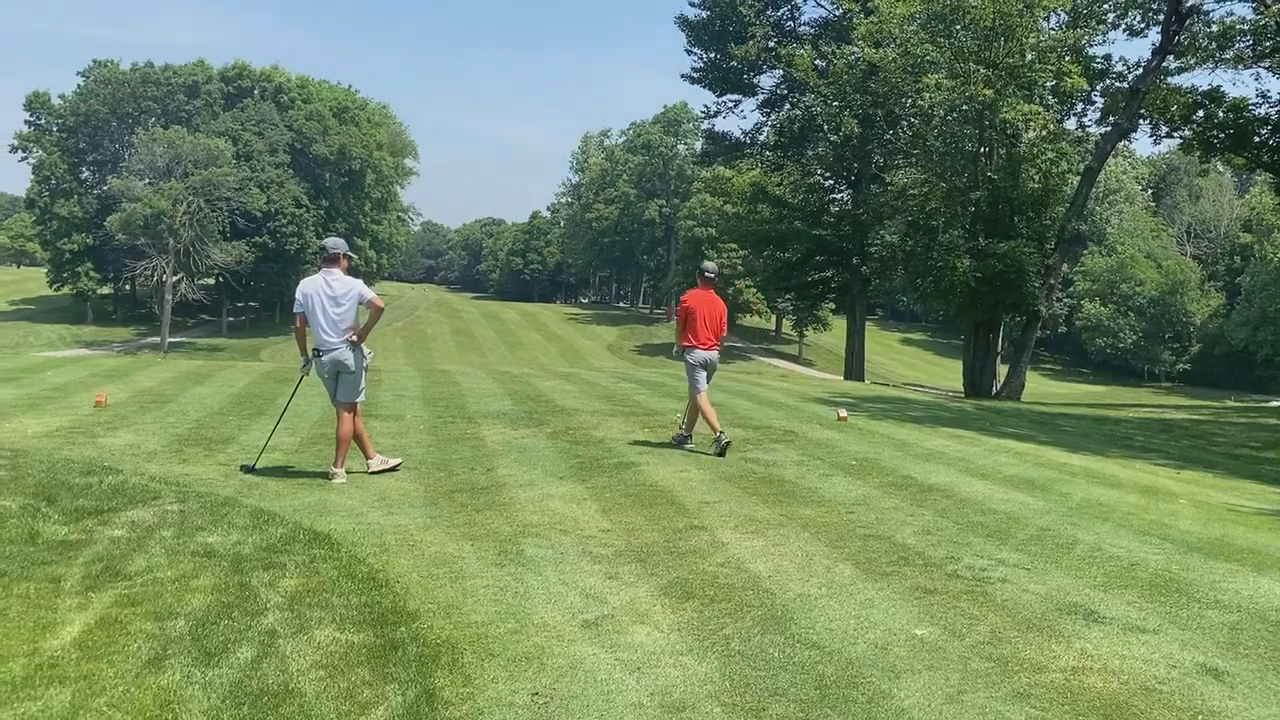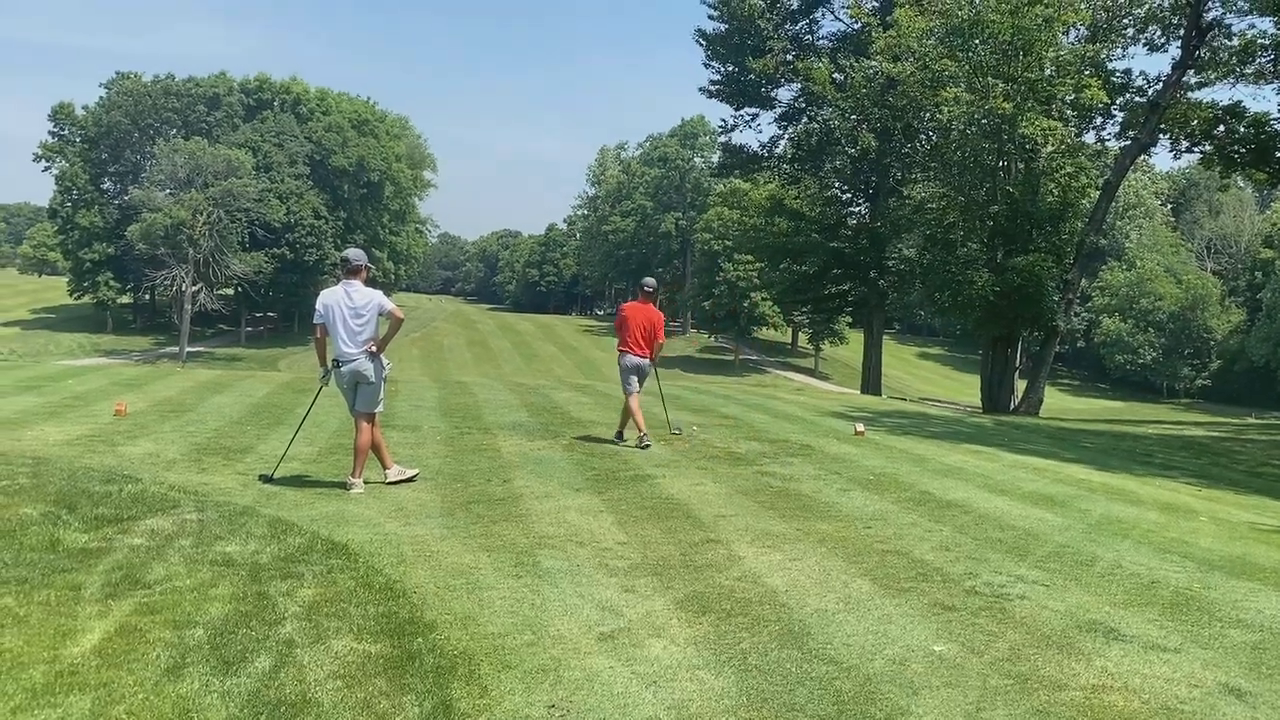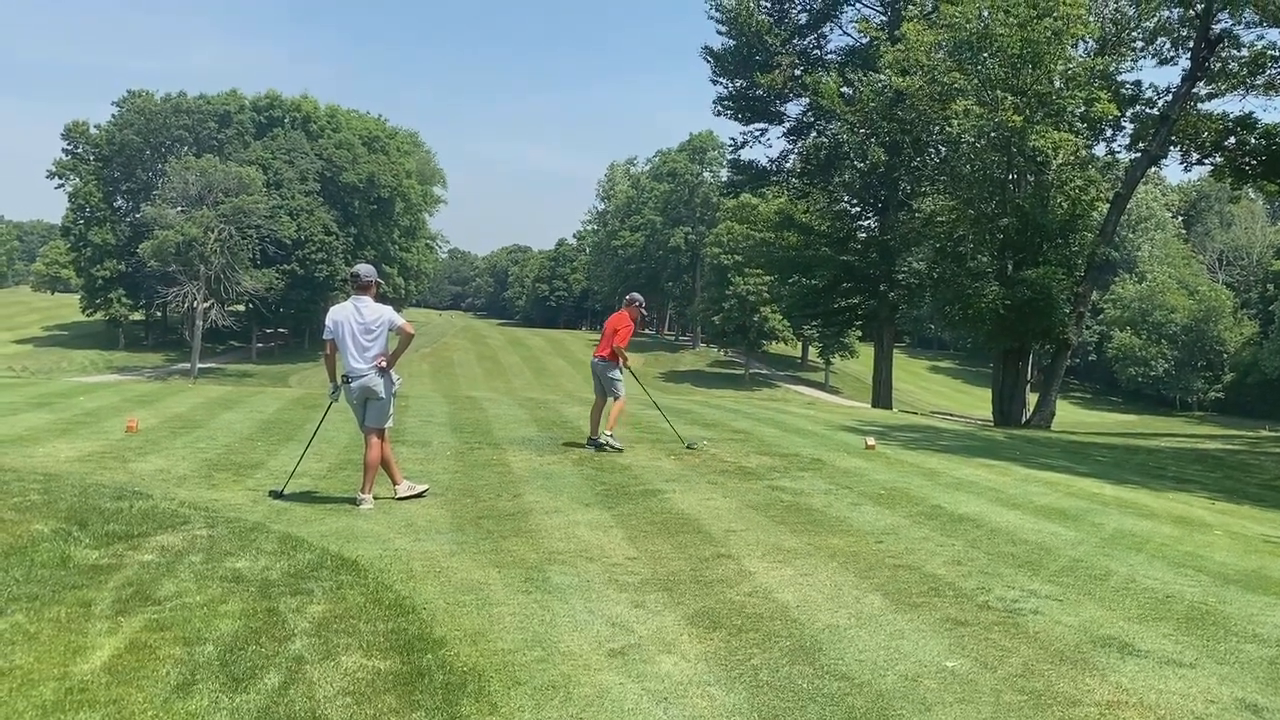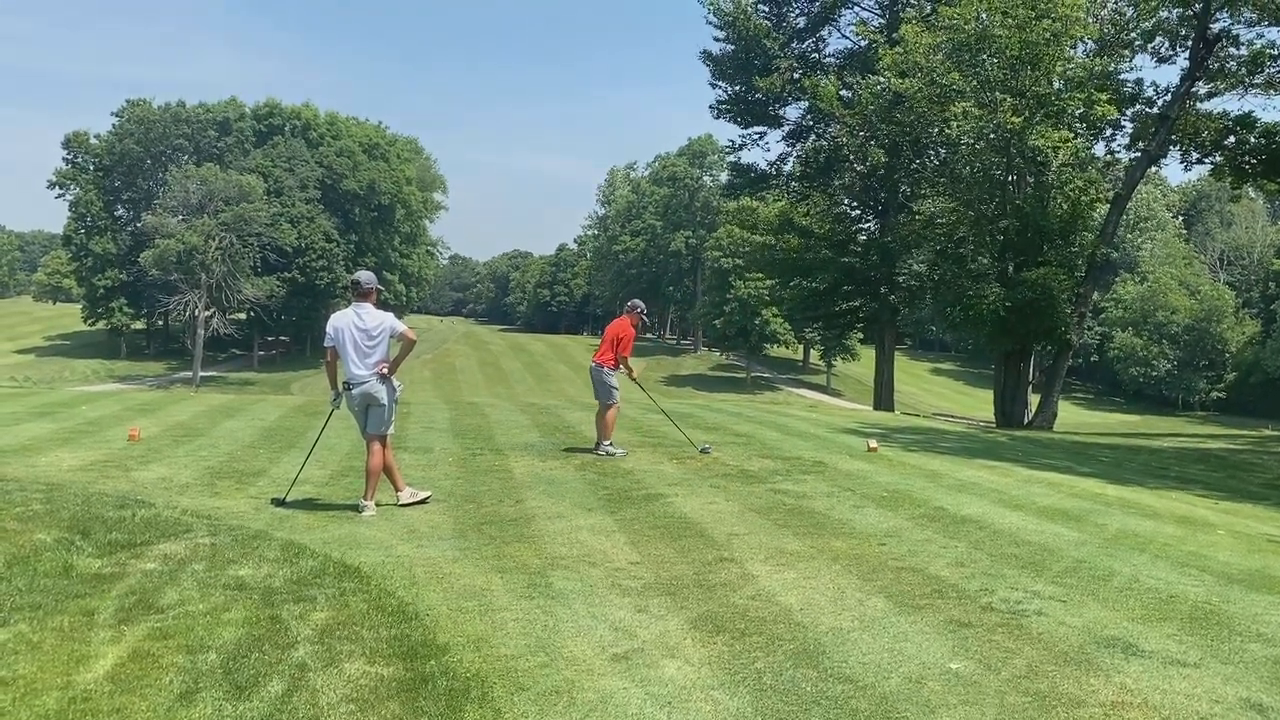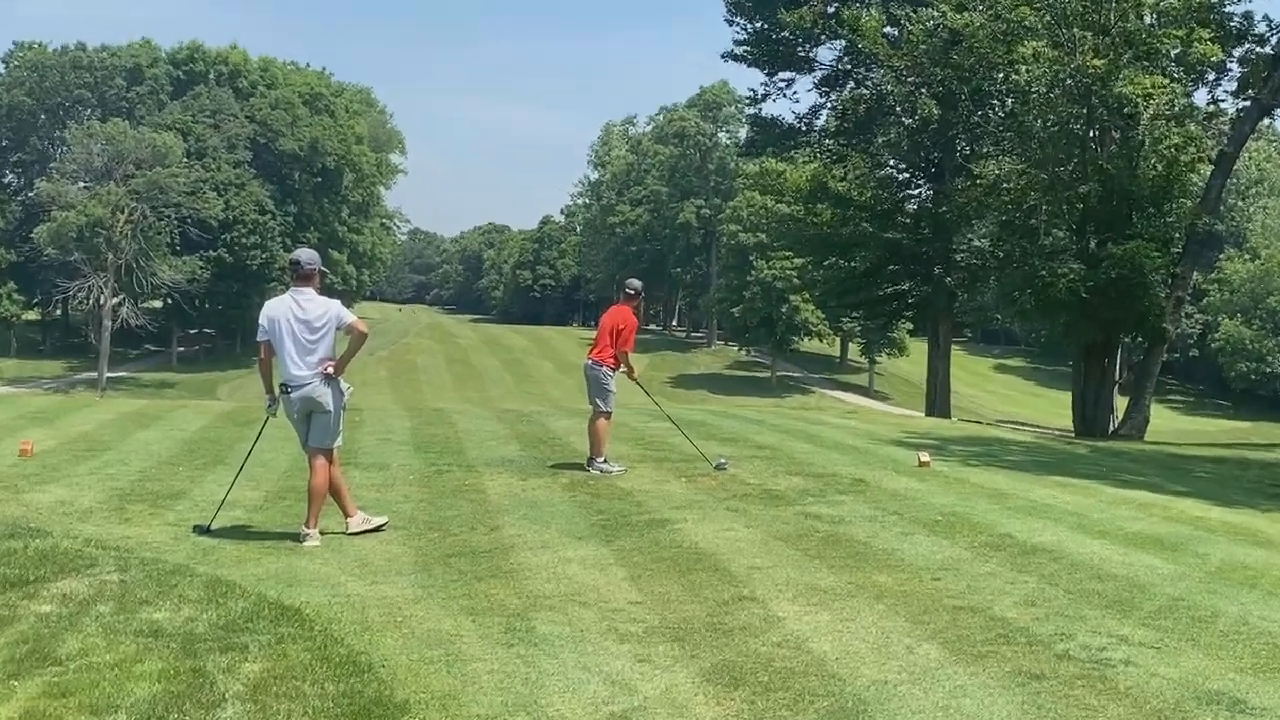
dt=1s
person 1, frame 1
left shoulder: (305, 286)
right shoulder: (352, 284)
left elbow: (299, 325)
right elbow: (379, 306)
left wrist: (304, 356)
right wrist: (363, 333)
left hip: (322, 356)
right hip: (349, 352)
left knee: (351, 409)
right knee: (347, 411)
left ankle: (373, 459)
right ankle: (337, 469)
person 1, frame 2
left shoulder: (325, 297)
right shoulder: (373, 296)
left elbow: (319, 336)
right elbow: (399, 316)
left wrist: (323, 367)
right wrist: (382, 344)
left hip: (342, 367)
right hip: (368, 363)
left knee: (370, 420)
right knee: (365, 422)
left ankle: (390, 469)
right ankle: (355, 479)
person 1, frame 3
left shoulder: (335, 312)
right shoulder: (382, 311)
left elbow: (329, 352)
right elbow: (409, 331)
left wrist: (333, 383)
right wrist: (393, 359)
left hip: (352, 382)
right hip: (378, 378)
left knee: (380, 435)
right knee: (375, 437)
left ankle: (400, 484)
right ankle: (365, 495)
person 1, frame 4
left shoulder: (336, 320)
right shoulder: (384, 318)
left elbow: (330, 359)
right elbow: (411, 338)
left wrist: (334, 390)
right wrist: (394, 366)
left hip: (353, 389)
right hip: (380, 385)
left knee: (381, 442)
right knee: (377, 444)
left ankle: (402, 491)
right ankle: (367, 501)
person 1, frame 5
left shoulder: (271, 308)
right shoulder: (329, 306)
left elbow: (264, 357)
right elbow: (362, 331)
left wrist: (270, 394)
right wrist: (341, 364)
left hip: (292, 393)
right hip: (324, 387)
left knee: (326, 456)
right knee: (321, 458)
left ankle: (353, 516)
right ankle: (310, 529)
person 2, frame 1
left shoulder: (687, 299)
right shoulder: (720, 303)
left elbow: (680, 328)
right elbow: (722, 333)
left wrist: (677, 345)
left hip: (694, 353)
right hip: (713, 354)
left knee: (700, 398)
right knee: (696, 395)
left ankle: (720, 434)
right ankle: (686, 435)
person 2, frame 2
left shoulder: (625, 308)
right shoulder: (658, 315)
left elbow: (618, 331)
right elbow: (660, 341)
right wrist: (654, 357)
left hip: (628, 358)
right hip: (645, 360)
left knee: (632, 397)
right knee: (632, 395)
left ankle: (643, 435)
right ankle: (620, 433)
person 2, frame 3
left shoulder: (615, 317)
right shoulder: (627, 323)
right elbow: (617, 346)
left wrist: (617, 361)
right wrist: (625, 360)
left hip: (597, 360)
right hip: (607, 363)
left knee: (600, 400)
right knee: (619, 398)
left ankle: (593, 438)
right ankle: (607, 434)
person 2, frame 4
left shoulder: (616, 323)
right shoulder: (629, 330)
right elbow: (621, 356)
left wrist: (621, 367)
right wrist: (631, 371)
left hip: (596, 365)
right hip: (605, 369)
left knee: (604, 406)
right knee: (613, 405)
left ankle: (600, 443)
right ankle: (606, 444)
person 2, frame 5
left shoulder: (612, 311)
right shoulder: (630, 320)
right elbow: (622, 351)
left wrist: (622, 366)
right wrist: (631, 370)
left hip: (592, 363)
right hip: (604, 368)
left knee: (597, 412)
right knee: (604, 414)
